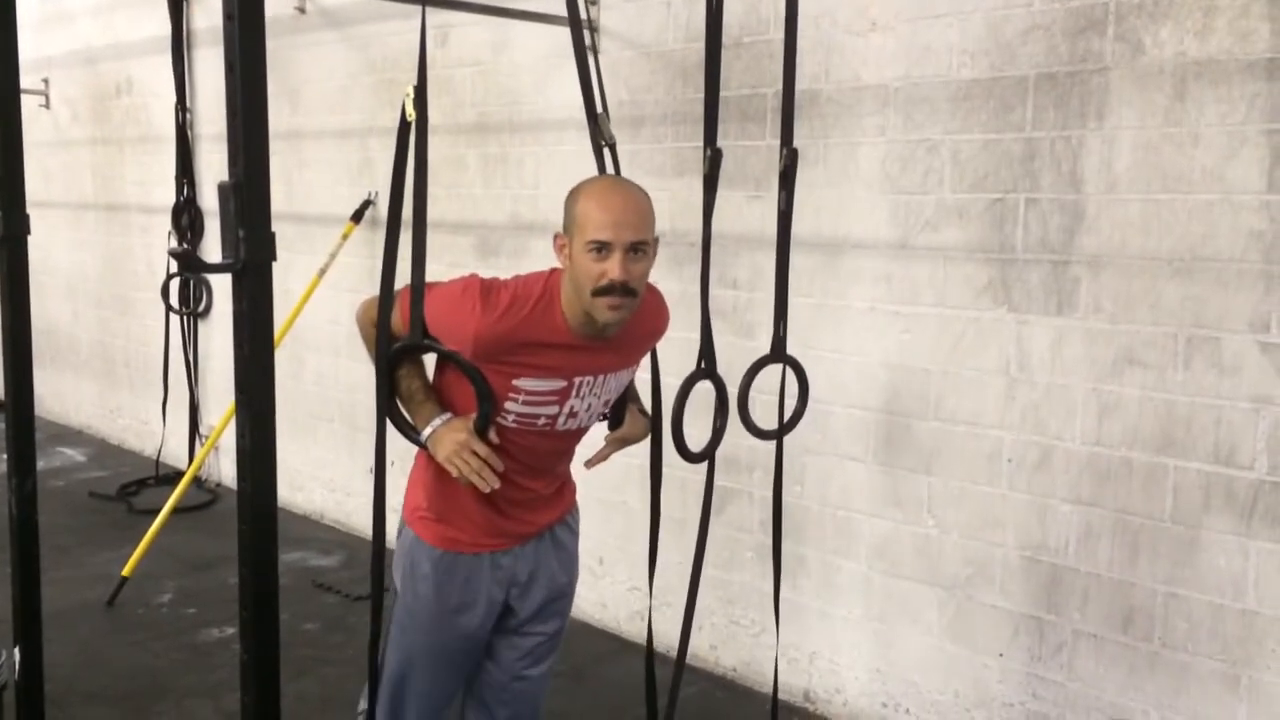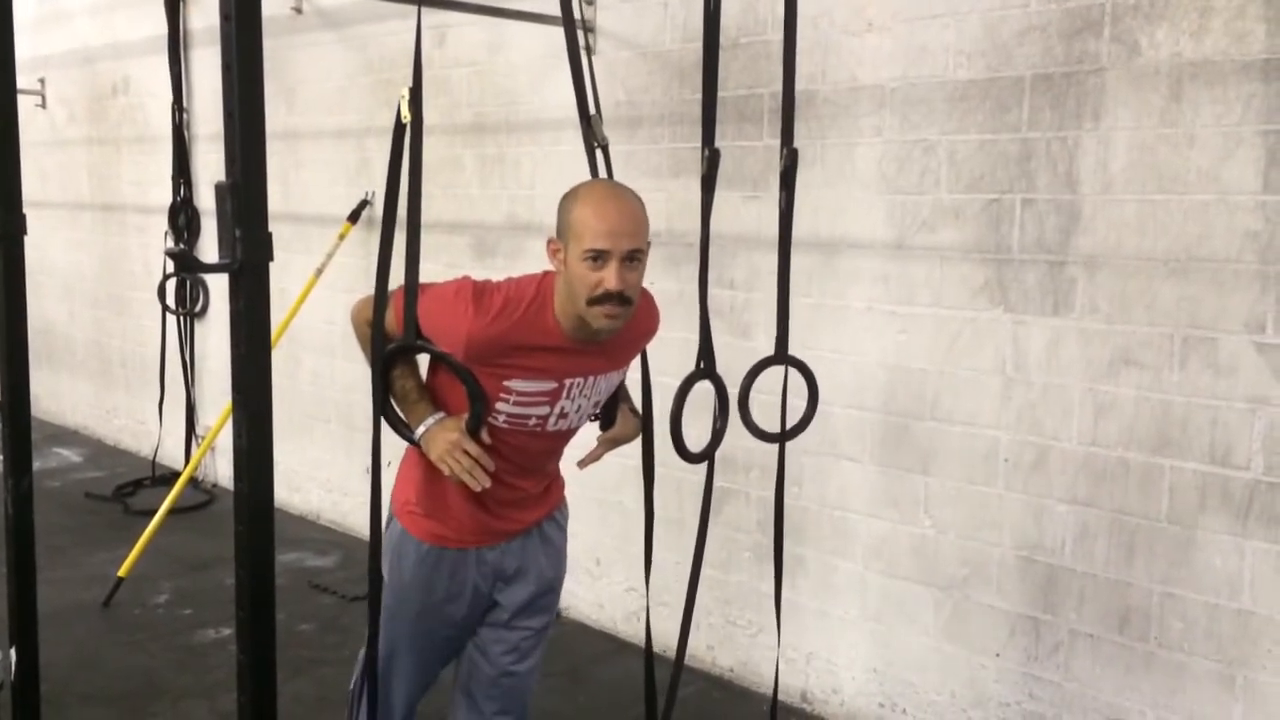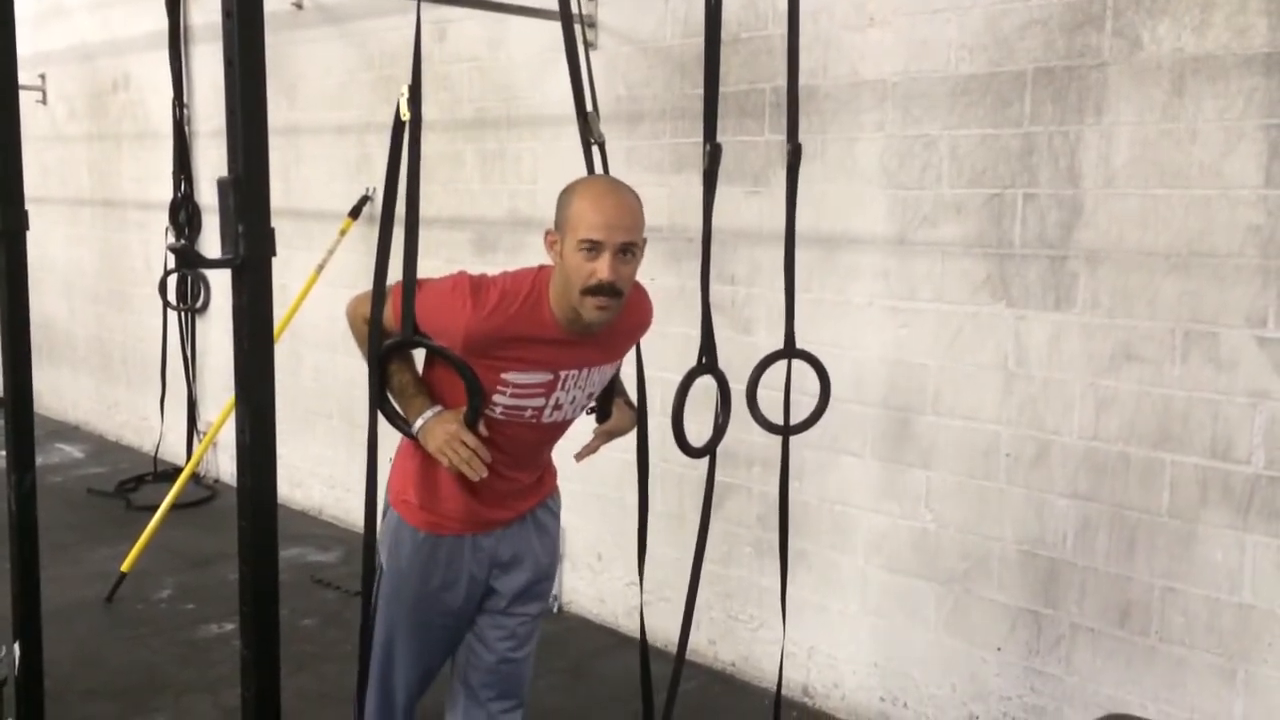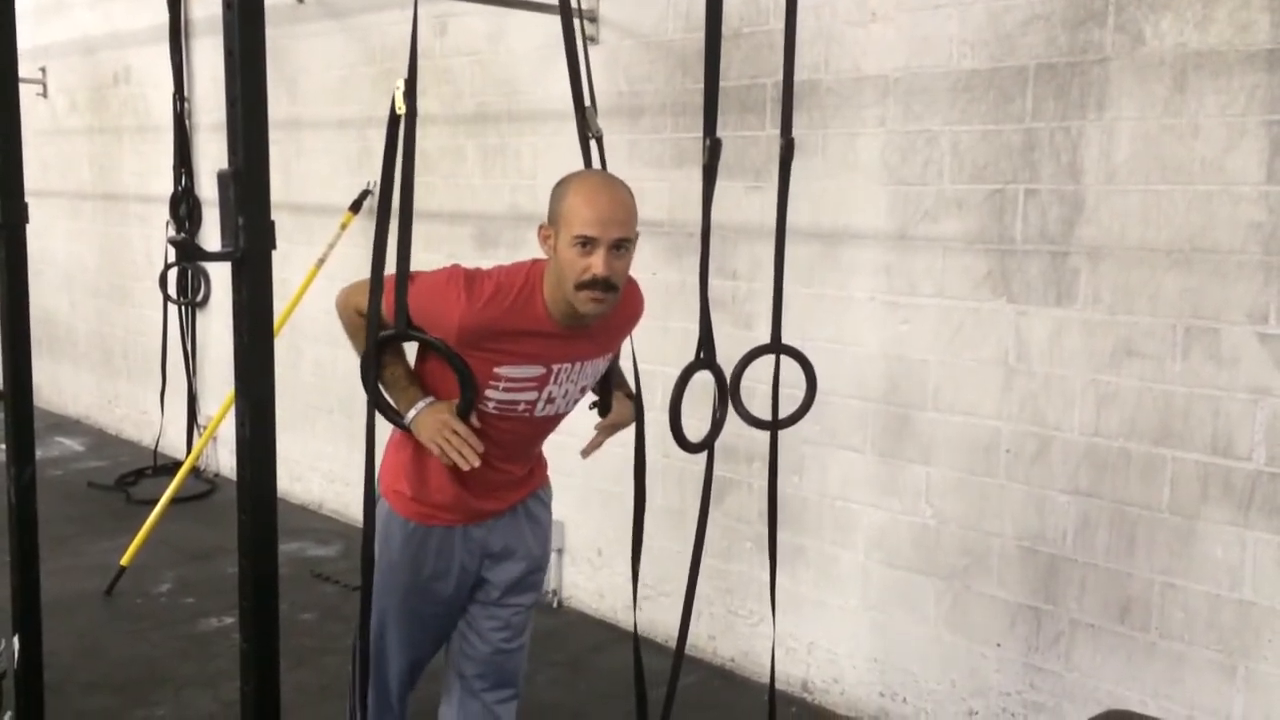
dt=0.7s
person 1, frame 1
left shoulder: (649, 316)
right shoulder: (491, 313)
right elbow: (374, 317)
left wrist: (633, 408)
right wrist: (431, 422)
left hip: (547, 535)
right hip: (452, 540)
person 1, frame 2
left shoulder: (639, 318)
right shoulder: (484, 315)
right elbow: (369, 316)
left wrist: (625, 408)
right wrist: (424, 420)
left hip: (534, 530)
right hip: (440, 531)
person 1, frame 3
left shoulder: (633, 313)
right shoulder: (481, 309)
right elbow: (364, 313)
left wrist: (620, 401)
right wrist: (422, 414)
left hip: (527, 517)
right hip: (436, 519)
right knee: (397, 675)
person 1, frame 4
left shoulder: (624, 305)
right shoulder: (475, 301)
right elbow: (354, 303)
left wrist: (621, 394)
right wrist: (415, 404)
left hip: (518, 507)
right hip: (428, 508)
right knee: (389, 665)
